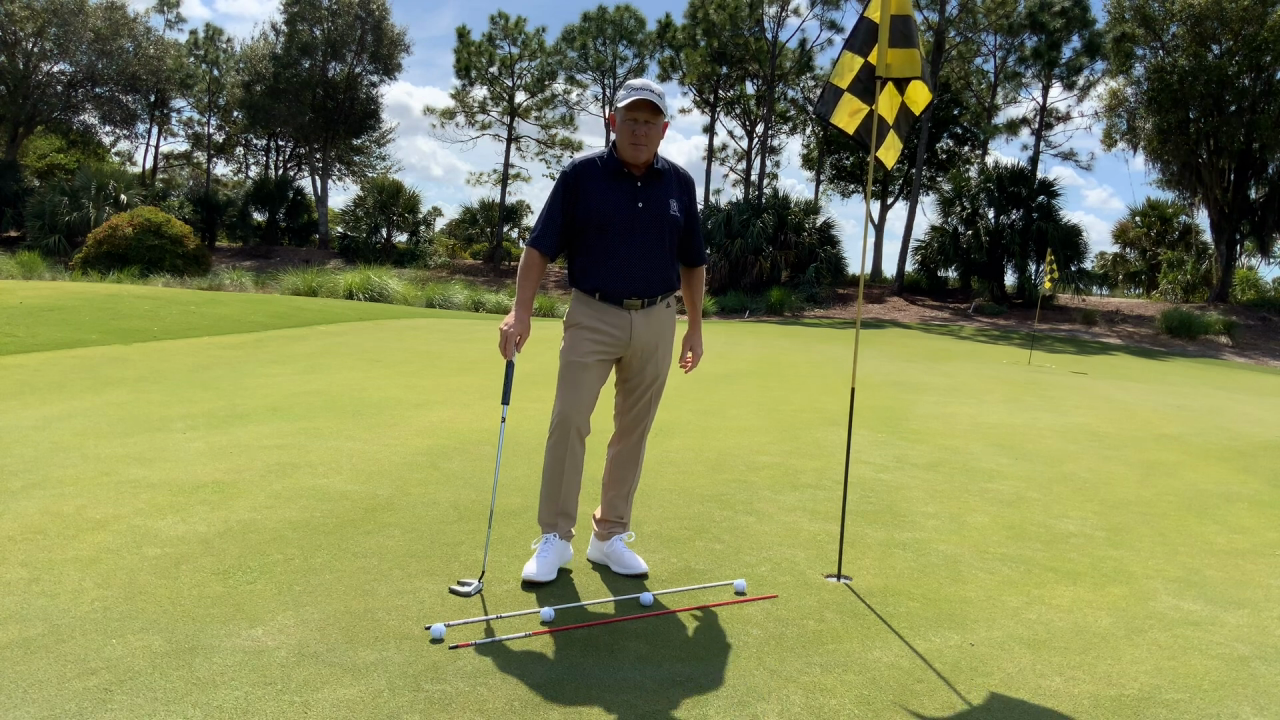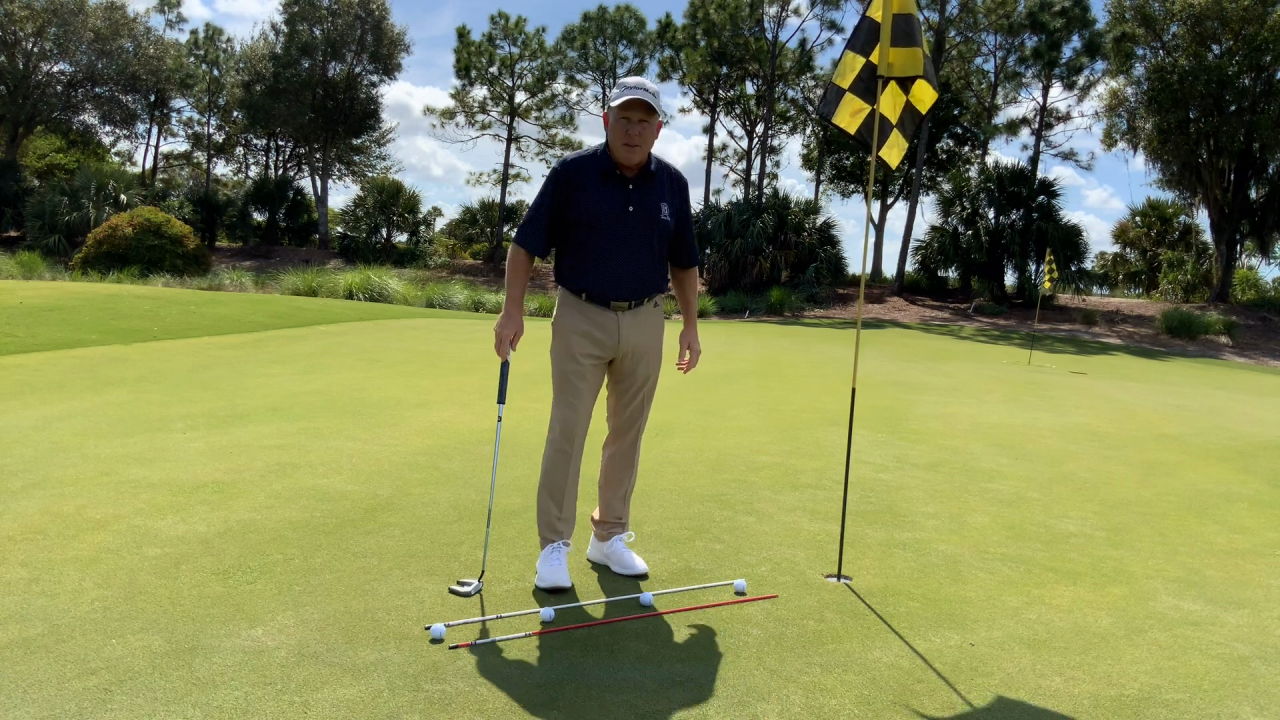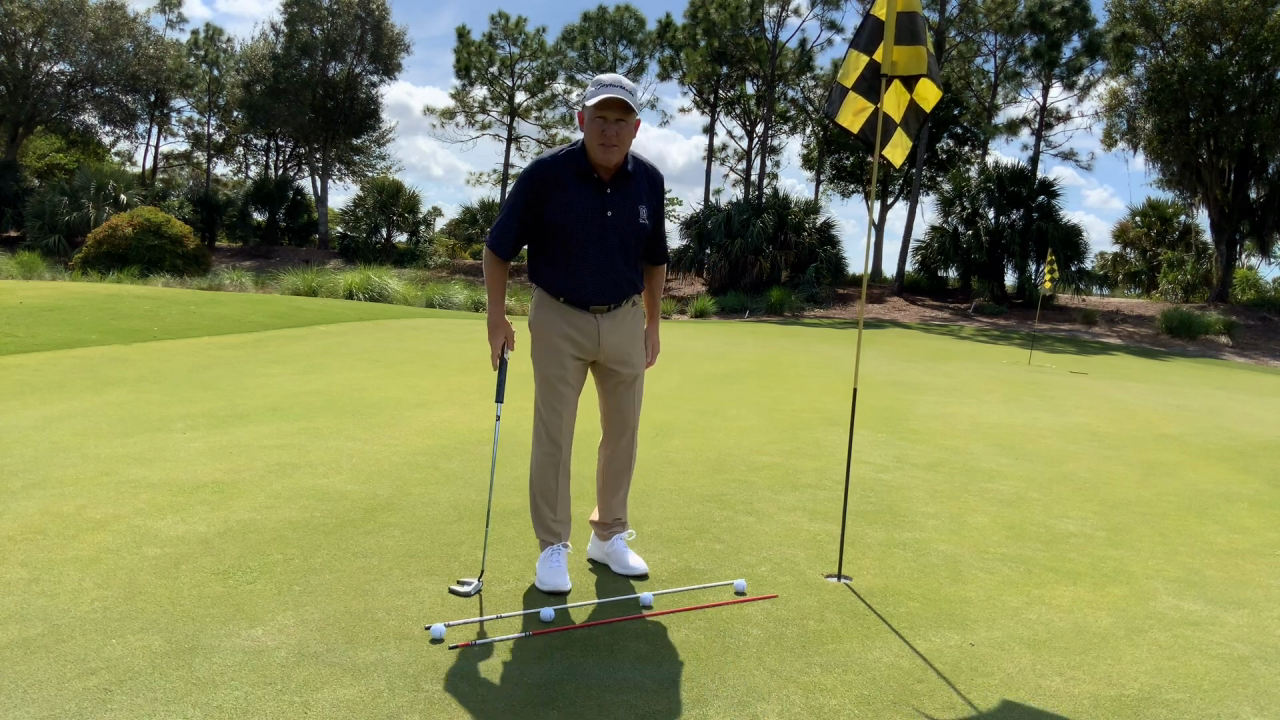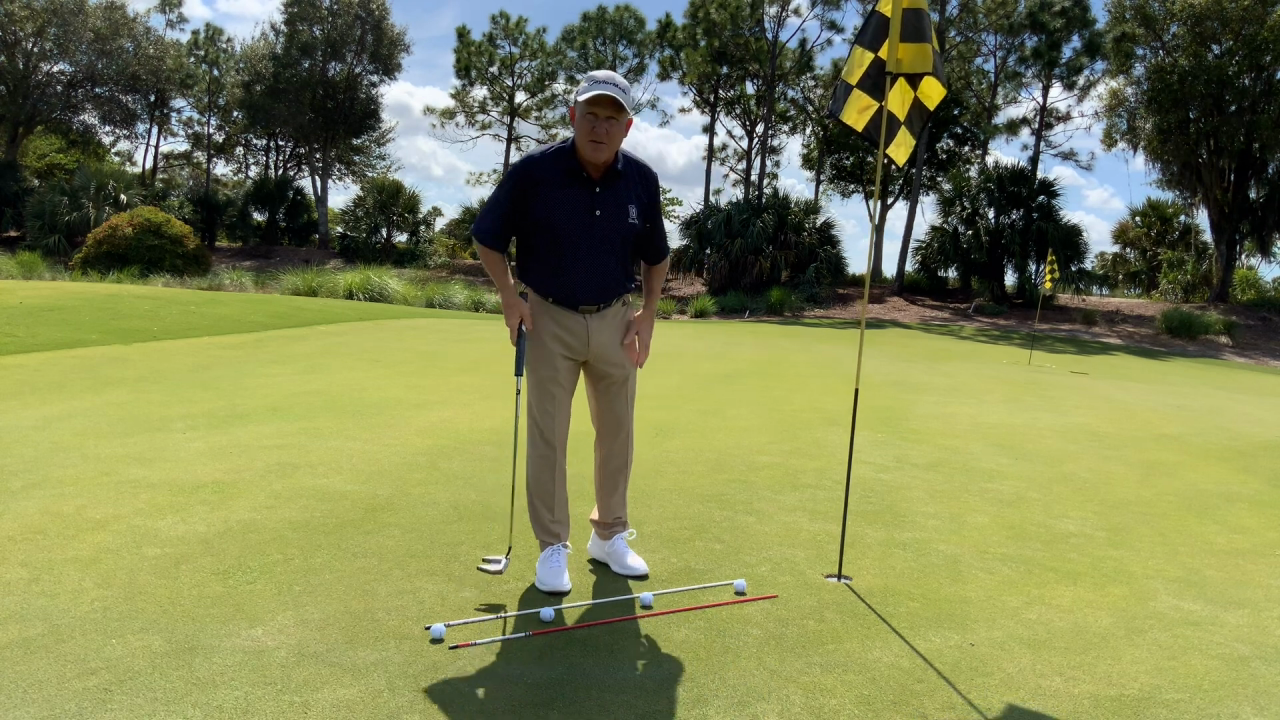
dt=0.4s
person 1, frame 1
left shoulder: (679, 182)
right shoulder: (580, 175)
left elbow: (692, 261)
right elbow: (539, 248)
left wrist: (695, 327)
right wrist: (521, 312)
left hip: (656, 321)
right hip: (593, 317)
left knee: (633, 432)
right knee: (568, 420)
left ankle: (610, 536)
right ankle: (554, 537)
person 1, frame 2
left shoulder: (672, 183)
right shoulder: (571, 173)
left elbow: (684, 261)
right elbow: (524, 245)
left wrist: (690, 327)
right wrist: (513, 310)
left hip: (644, 321)
right hip: (581, 318)
left knee: (627, 433)
right knee: (567, 430)
left ankle: (609, 536)
right ankle: (554, 545)
person 1, frame 3
left shoulder: (649, 180)
right shoulder: (544, 174)
left elbow: (654, 258)
right elbow: (499, 248)
left wrist: (653, 322)
right wrist: (496, 317)
left hip: (623, 320)
right hip: (558, 319)
left knee: (621, 431)
right knee: (554, 434)
left ankle: (609, 535)
right ankle: (553, 547)
person 1, frame 4
left shoulder: (642, 179)
right shoulder: (532, 171)
left elbow: (656, 255)
right elbow: (487, 237)
left wrist: (648, 314)
right wrist: (508, 294)
left hip: (615, 320)
right hip: (549, 319)
left knee: (616, 431)
right knee: (548, 435)
left ankle: (610, 535)
right ankle: (552, 547)
